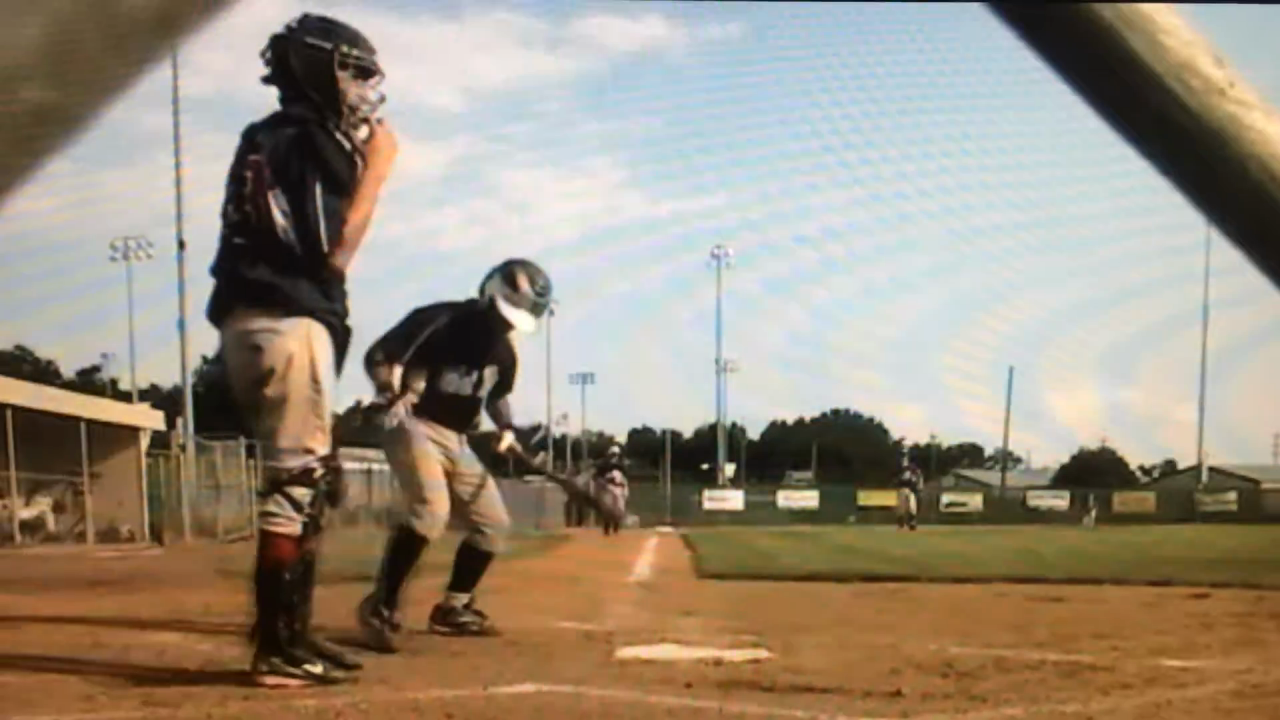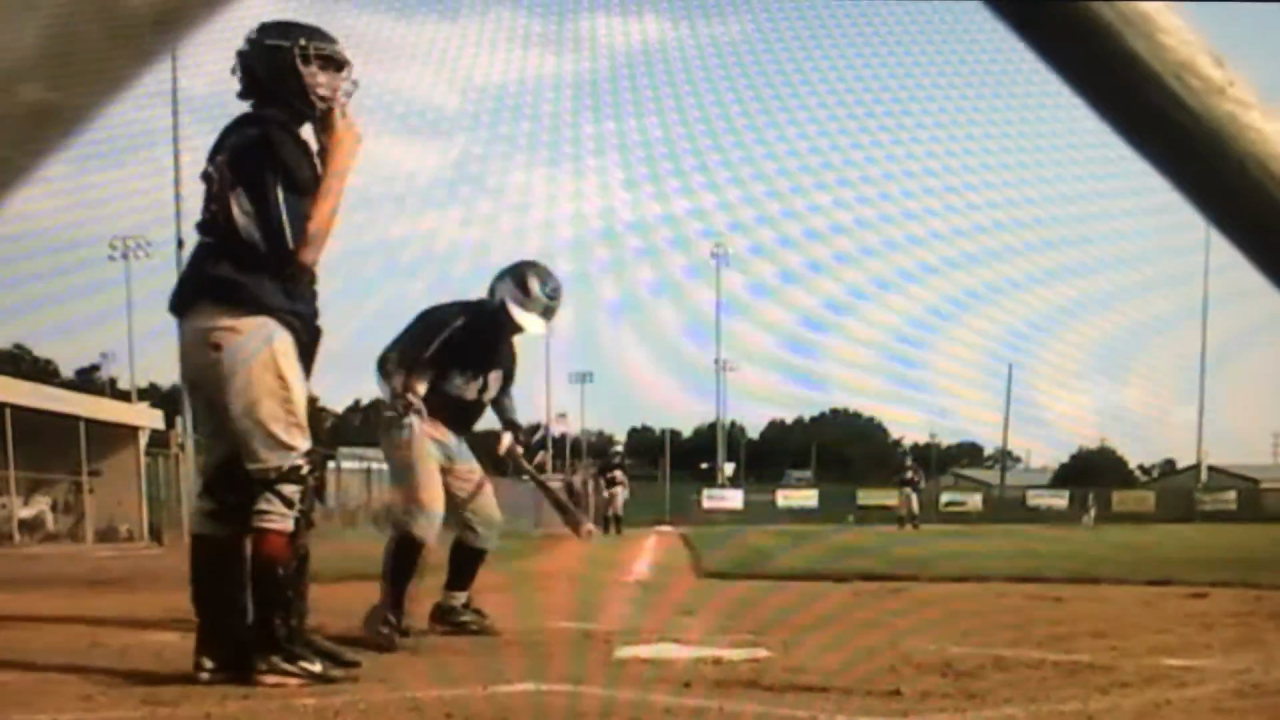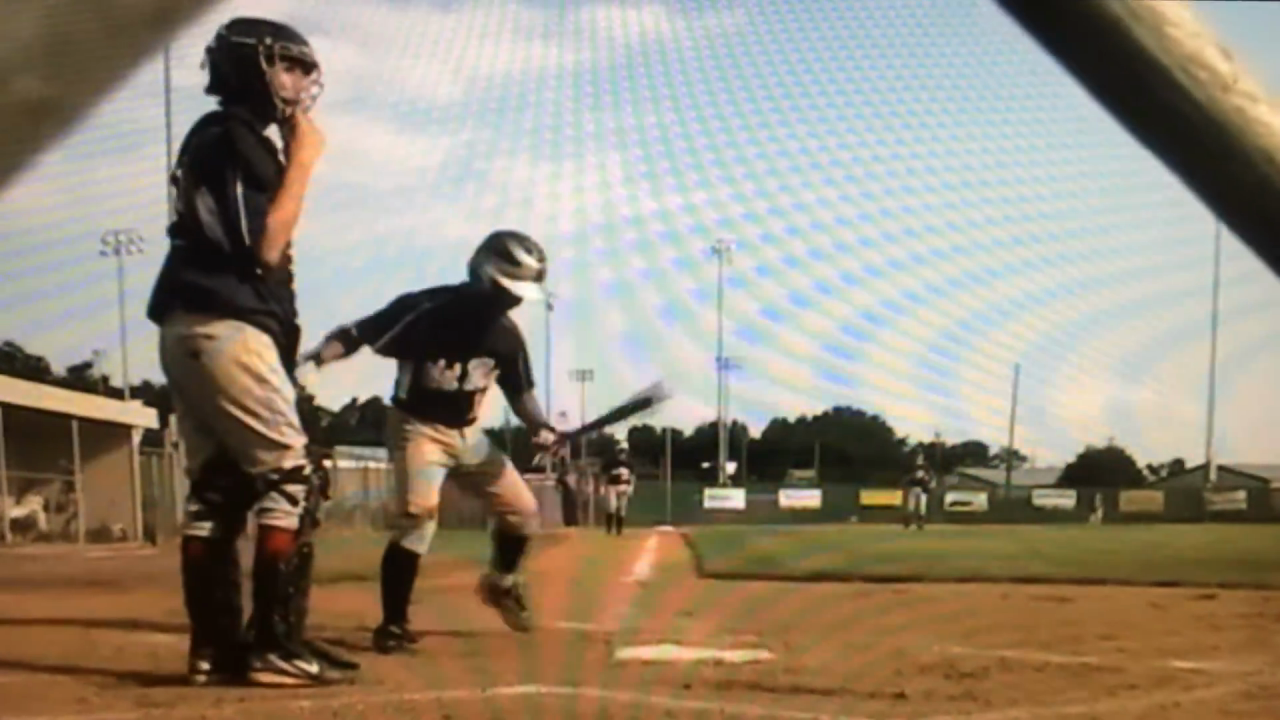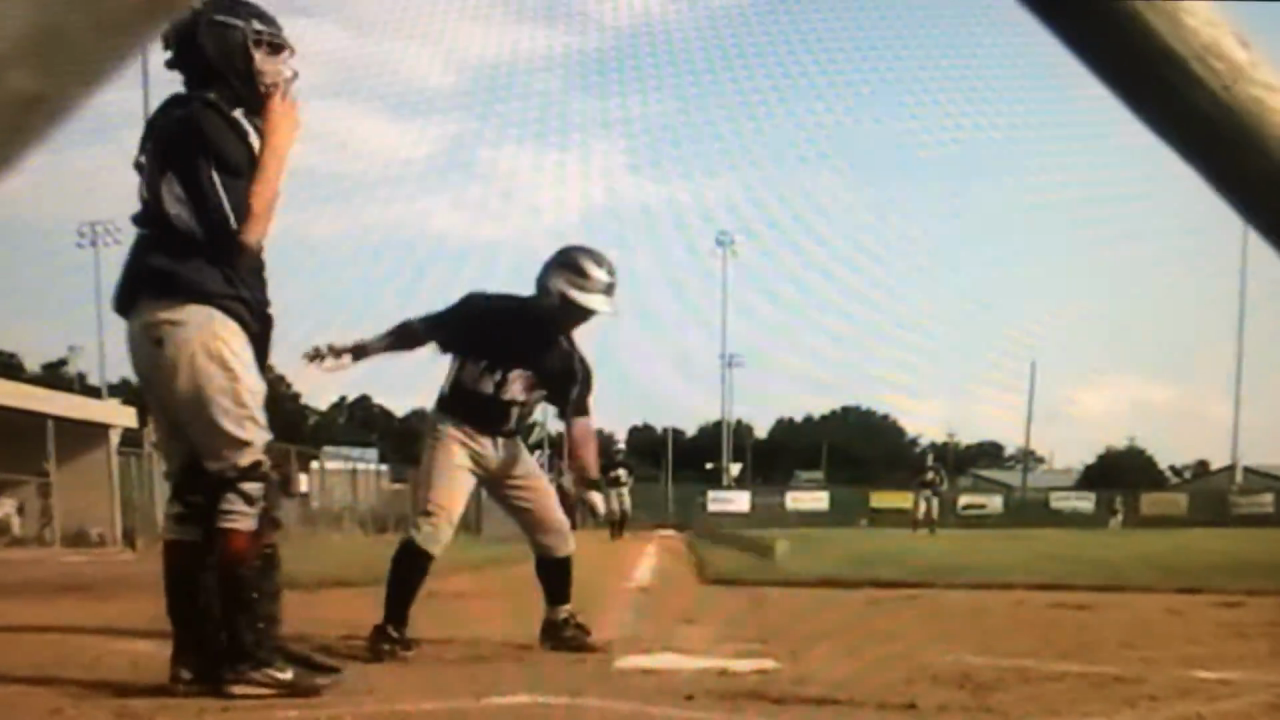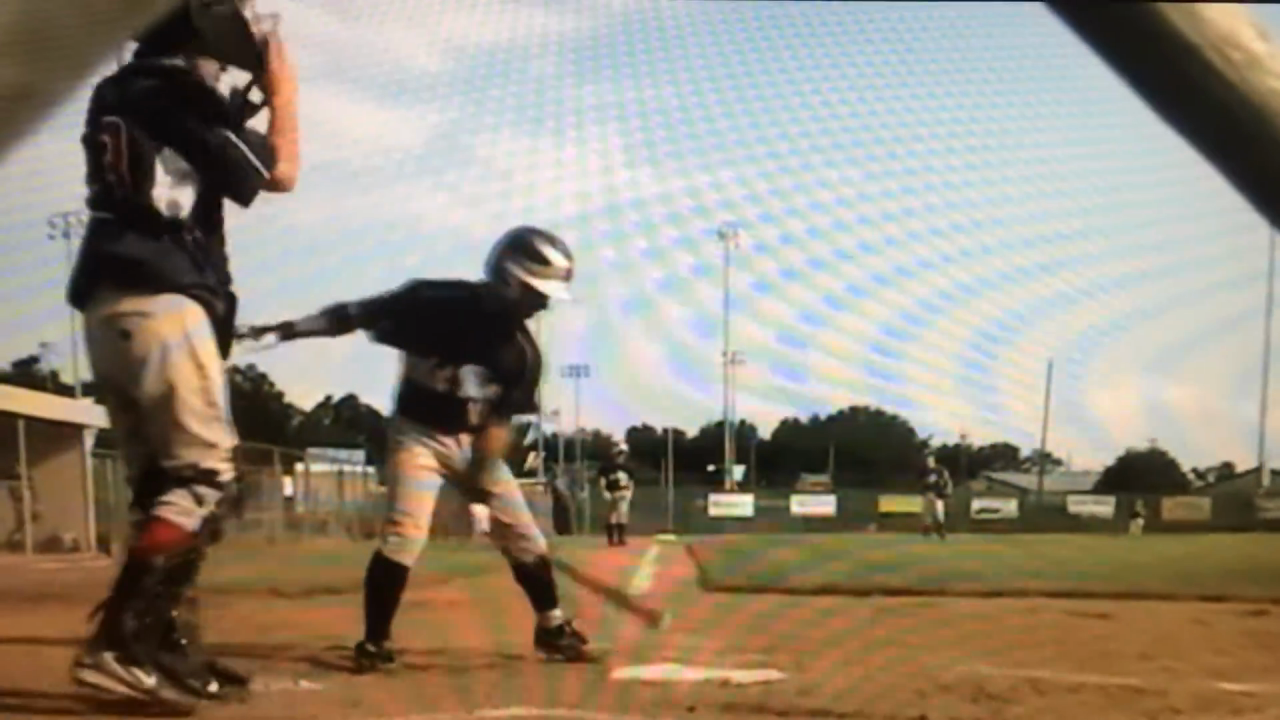
dt=0.4s
person 1, frame 1
left shoulder: (259, 141)
right shoulder: (312, 142)
right elbow: (334, 252)
left wrist: (355, 166)
right wrist: (374, 171)
left hip: (243, 326)
right hip: (289, 325)
left knee: (295, 482)
right knee: (300, 483)
left ankle: (280, 633)
right ankle: (283, 648)
person 1, frame 2
left shoulder: (242, 141)
right shoulder: (274, 140)
right elbow: (302, 249)
left wrist: (324, 164)
right wrist: (338, 163)
left hip: (209, 325)
right hip: (250, 325)
left knee: (225, 487)
right knee: (286, 480)
left ankle: (222, 643)
right ankle: (278, 647)
person 1, frame 3
left shoulder: (215, 139)
right shoulder: (236, 139)
right elbow: (265, 247)
left wrist: (291, 162)
right wrist: (302, 162)
left hip: (192, 329)
right hip: (227, 329)
left knee: (216, 489)
right knee: (289, 479)
left ankle: (215, 646)
right ankle: (276, 646)
person 1, frame 4
left shoulder: (179, 121)
right shoulder: (204, 122)
left elbow: (223, 223)
right elbow: (246, 233)
left wrist: (263, 143)
right wrist: (276, 143)
left hip: (162, 319)
right hip: (198, 315)
left knee: (195, 487)
right knee: (248, 476)
left ankle: (200, 653)
right ankle: (249, 654)
person 1, frame 5
left shoulder: (116, 94)
right shoulder: (181, 98)
right elbow: (279, 171)
left wrist: (244, 103)
right wrist: (281, 82)
left hip: (107, 305)
right hip: (161, 303)
left knee: (160, 478)
right knee: (203, 475)
left ankle: (173, 655)
right ankle: (117, 643)
person 2, frame 1
left shoulder: (504, 348)
right shoulder: (438, 321)
right elbow: (379, 355)
left wrist: (506, 427)
right wrist: (390, 395)
left hip: (457, 441)
right hip: (416, 429)
left knee: (494, 523)
right knee: (431, 509)
left ankle: (453, 607)
right ankle: (381, 607)
person 2, frame 2
left shoulder: (505, 347)
right shoulder: (447, 321)
right elbow: (392, 360)
left wrist: (510, 427)
right wrist: (401, 399)
left hip: (454, 438)
right hip: (415, 426)
left knee: (486, 520)
right knee: (424, 514)
left ankle: (452, 607)
right ankle: (389, 613)
person 2, frame 3
left shoulder: (506, 334)
right shoulder: (423, 310)
left elbow: (521, 391)
right elbow: (355, 335)
left wrist: (541, 429)
right wrist: (316, 357)
left hip: (467, 433)
right hip: (417, 428)
left knee: (522, 506)
right knee: (415, 521)
left ankle: (501, 583)
right ankle: (392, 625)
person 2, frame 4
left shoulder: (568, 361)
right shoulder: (485, 313)
left elbow: (579, 424)
right elbow: (417, 331)
left wrist: (591, 483)
right wrist: (354, 351)
left hip: (507, 444)
right hip: (455, 432)
left knee: (554, 529)
right knee: (433, 525)
left ankle: (559, 621)
right ankle: (391, 629)
person 2, frame 5
left shoulder: (521, 353)
right shoulder: (429, 303)
left elbow: (498, 423)
right elbow: (352, 316)
left wrist: (482, 492)
right wrist: (287, 331)
left hip: (475, 444)
right hip: (416, 435)
left knee: (523, 535)
right knee: (404, 533)
left ankle: (553, 627)
right ankle: (375, 642)
